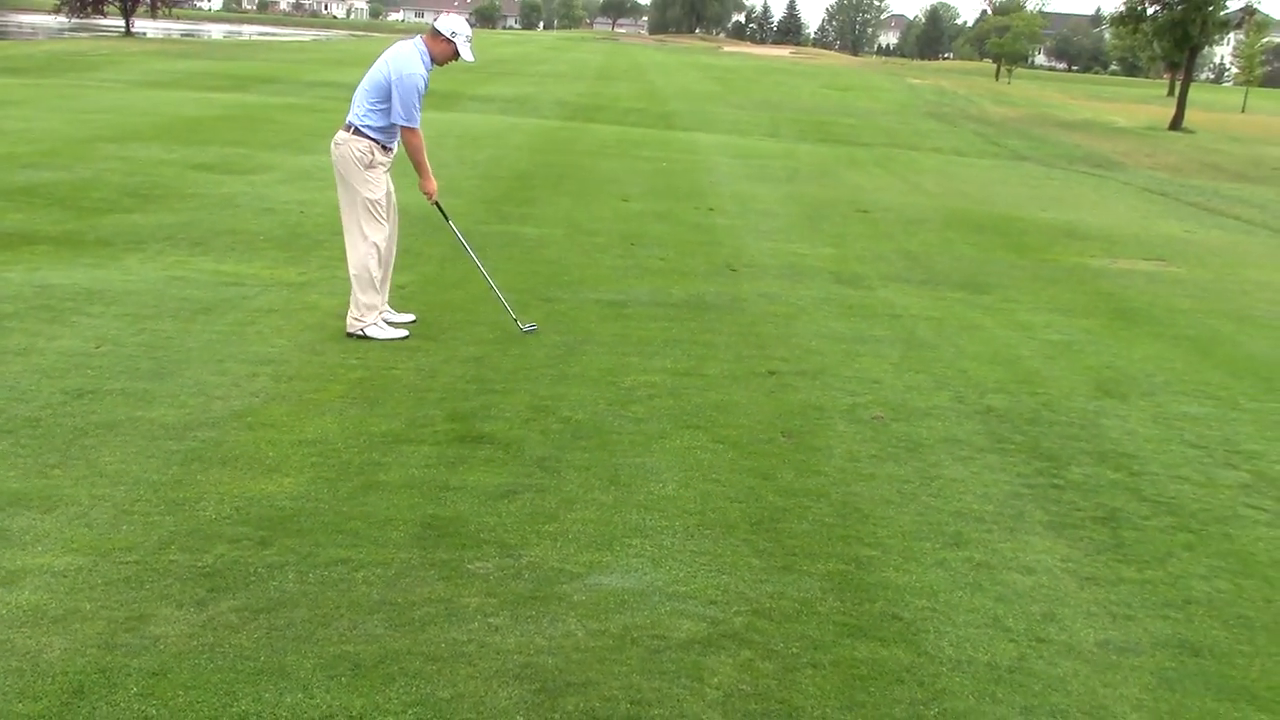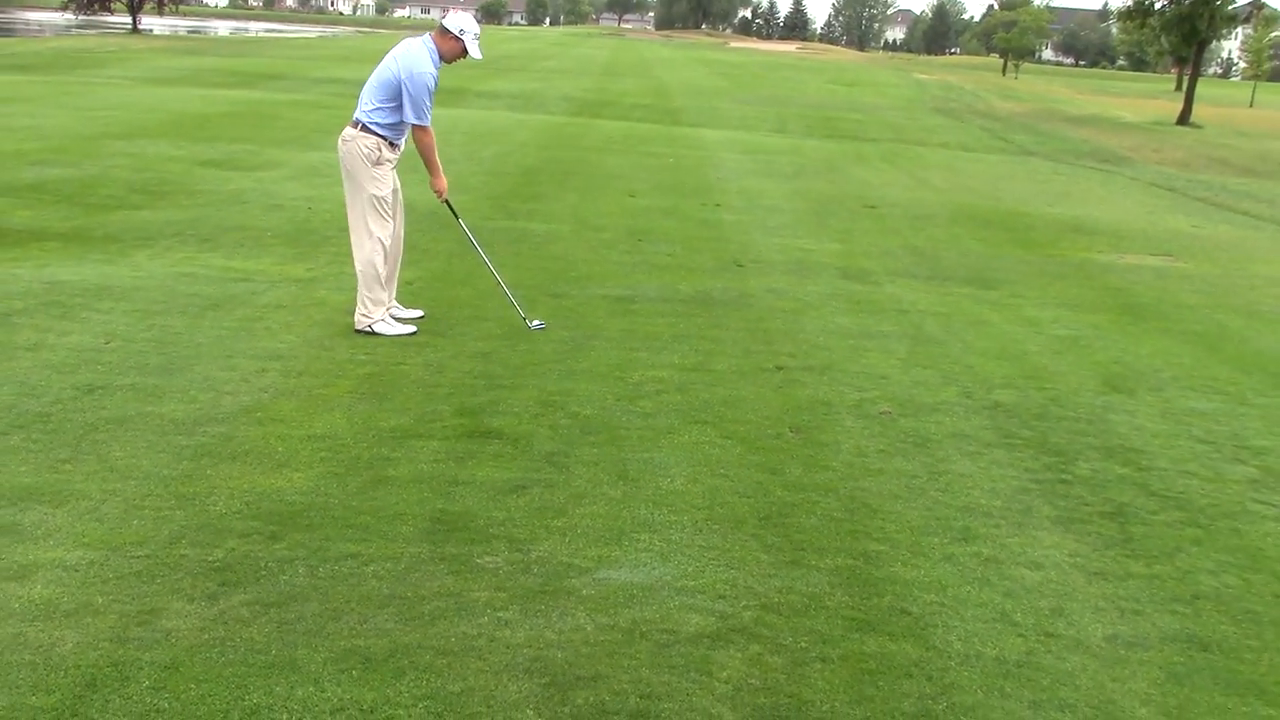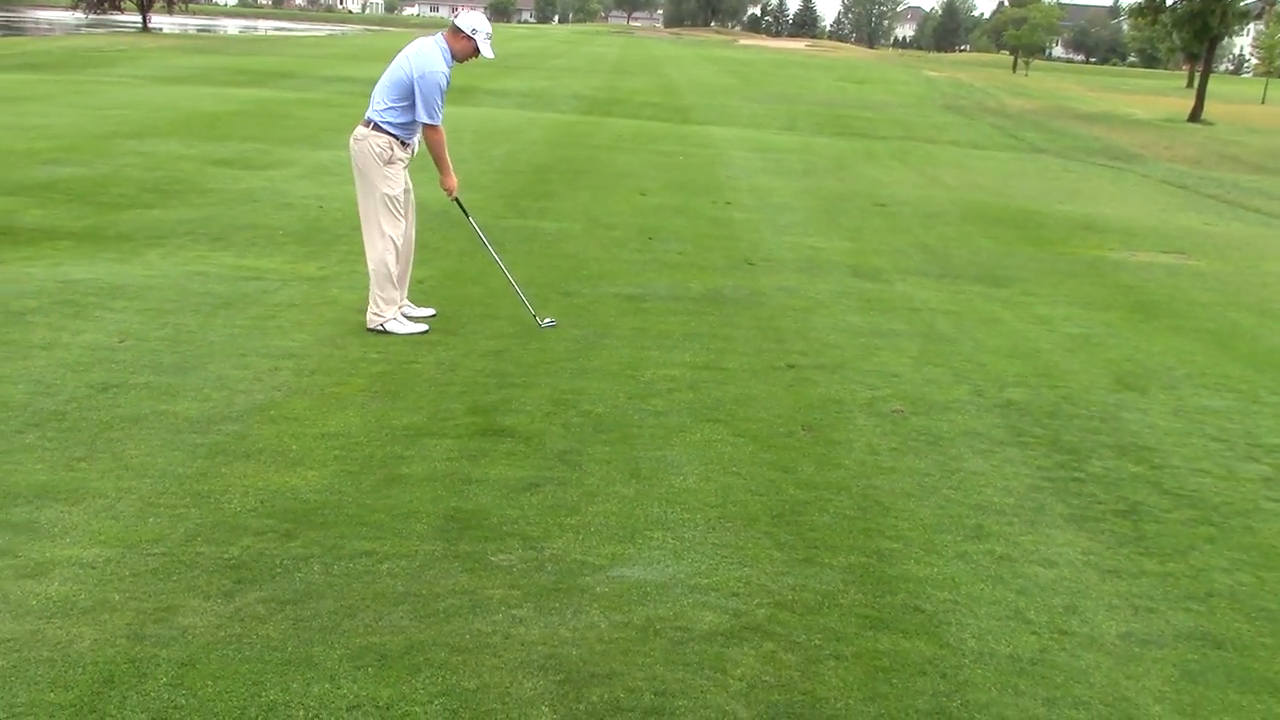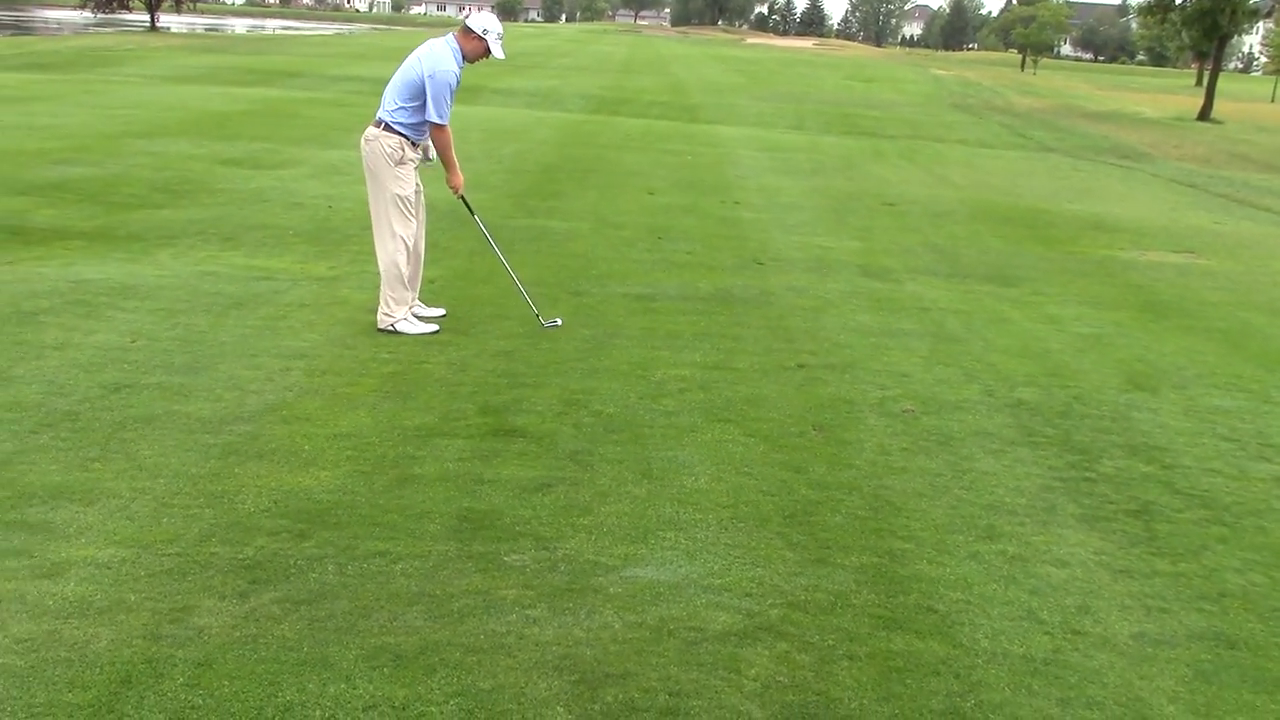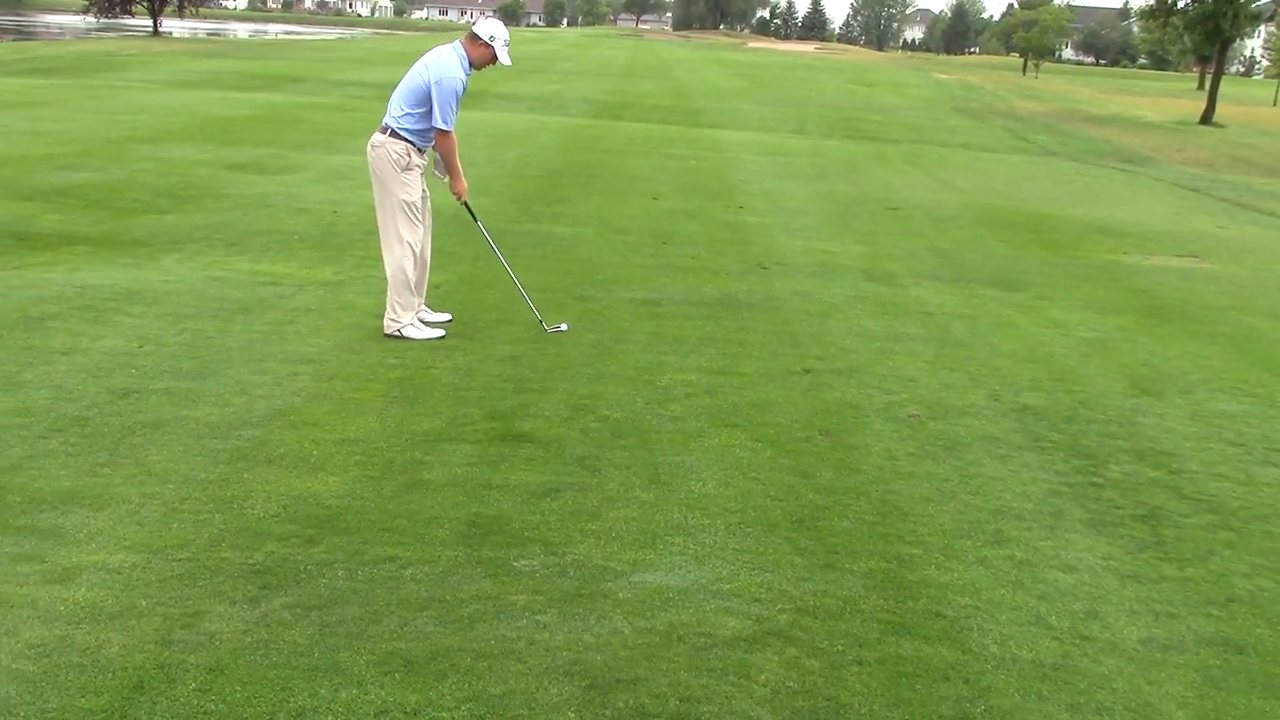
dt=0.1s
person 1, frame 1
left shoulder: (407, 48)
right shoulder: (412, 71)
right elbow: (410, 131)
right wrist: (426, 177)
left hip: (369, 149)
right hip: (360, 151)
left knee: (383, 232)
right knee: (369, 235)
left ankle: (375, 307)
right ankle: (363, 319)
person 1, frame 2
left shoulder: (414, 46)
right shoulder: (421, 69)
right elbow: (421, 130)
right wrist: (437, 175)
left hip: (376, 145)
right hip: (368, 148)
left knee: (391, 229)
right knee: (375, 231)
left ankle: (383, 302)
right ankle: (371, 315)
person 1, frame 3
left shoulder: (427, 45)
right shoulder: (434, 68)
right elbow: (431, 128)
left wrist: (409, 138)
right wrist: (447, 173)
left hip: (388, 144)
right hip: (379, 146)
left knee: (402, 227)
right knee: (387, 230)
left ankle: (395, 301)
right ankle: (383, 314)
person 1, frame 4
left shoulder: (438, 46)
right shoulder: (445, 68)
right elbow: (439, 128)
left wrist: (424, 143)
right wrist: (453, 172)
left hip: (398, 144)
right hip: (390, 147)
left knee: (412, 228)
right knee: (398, 231)
left ankle: (406, 301)
right ankle: (393, 315)
person 1, frame 5
left shoulder: (447, 54)
right shoulder: (451, 75)
right elbow: (444, 133)
left wrist: (440, 158)
right wrist: (457, 177)
left hip: (404, 150)
right hip: (396, 153)
left knee: (418, 232)
right knee: (405, 237)
left ankle: (413, 307)
right ankle: (400, 320)
